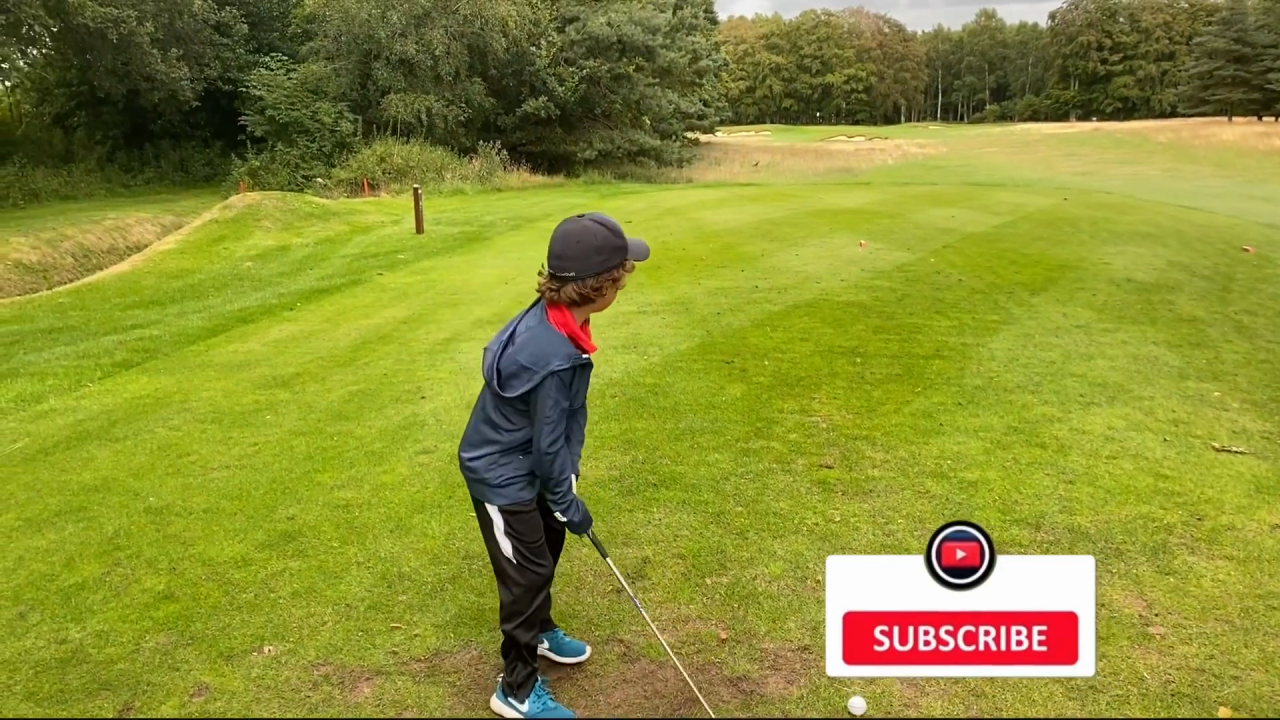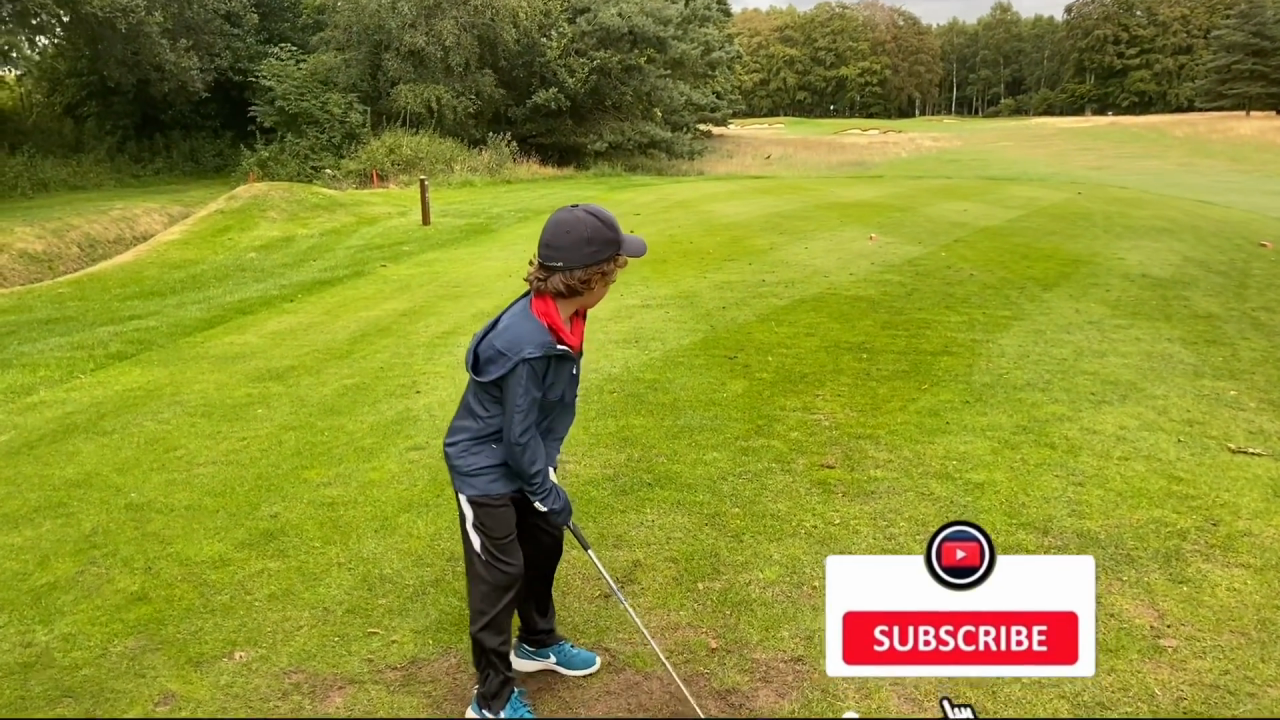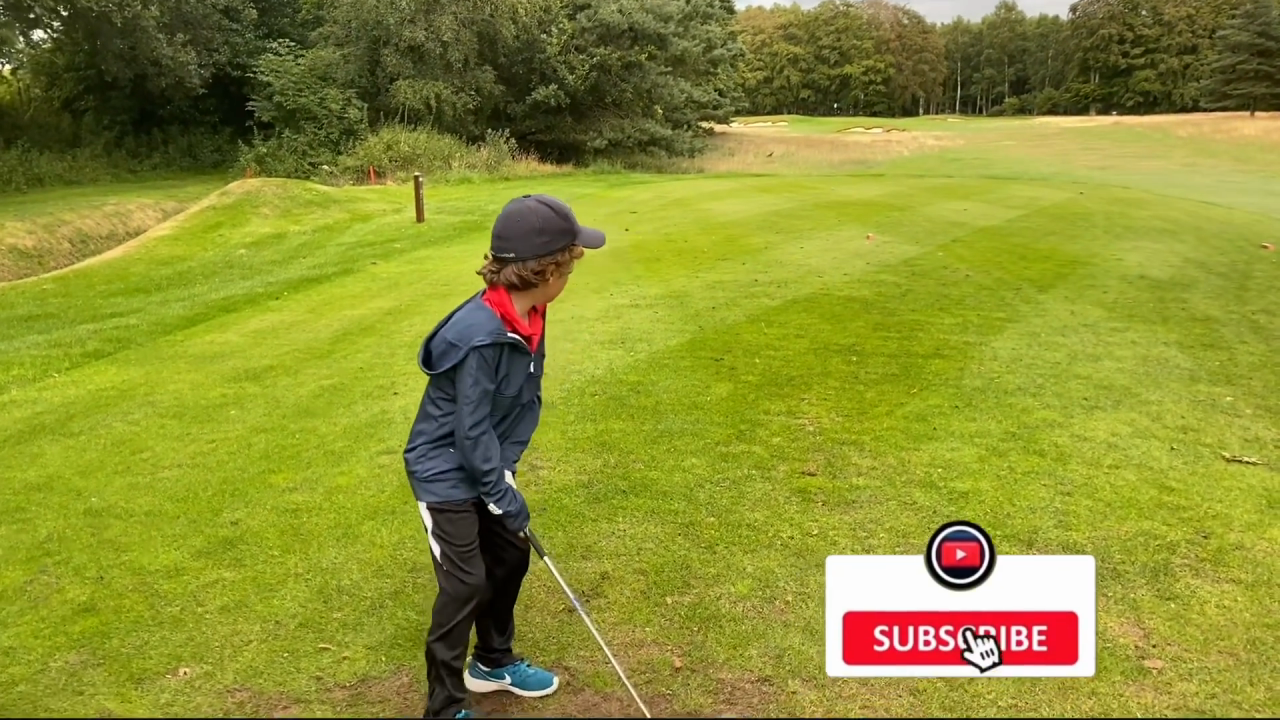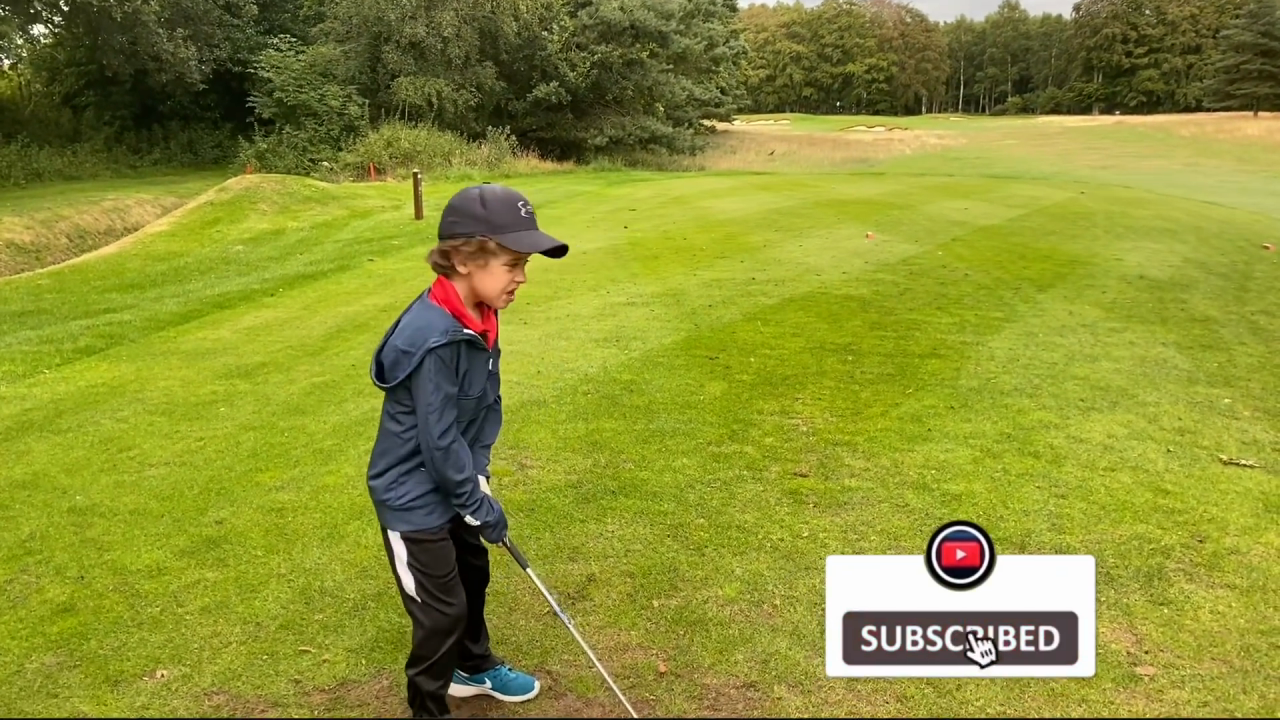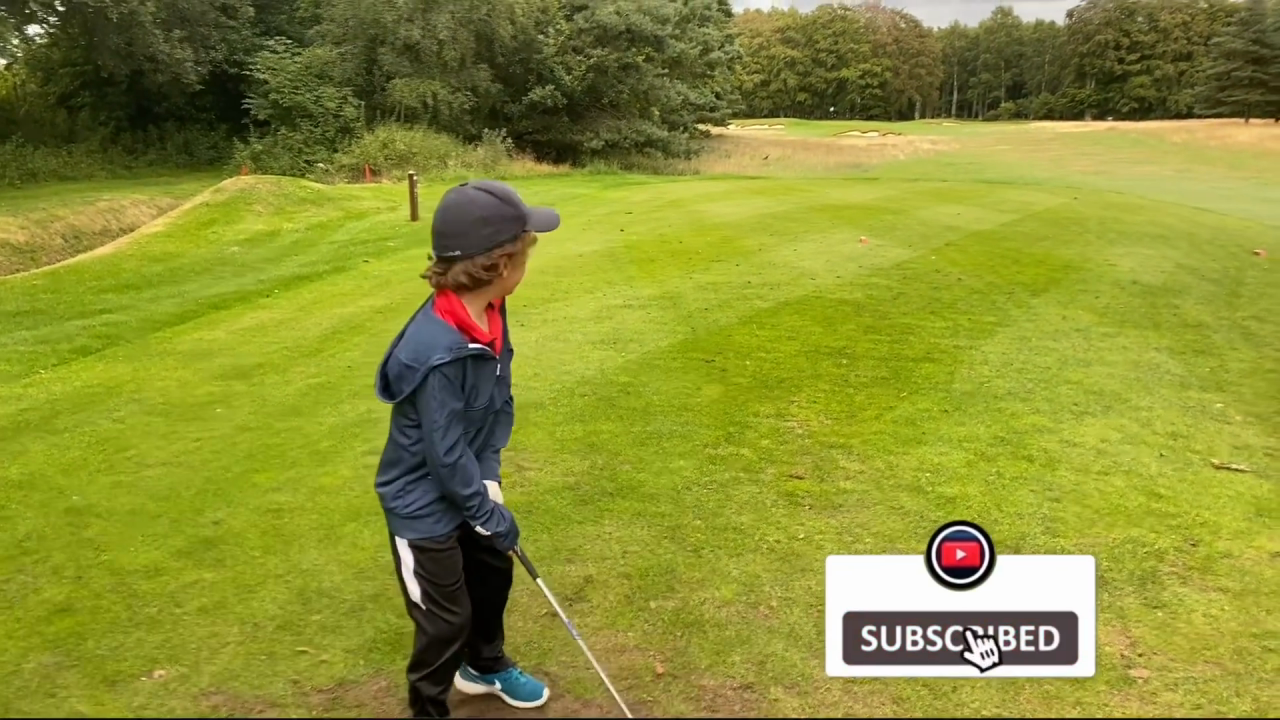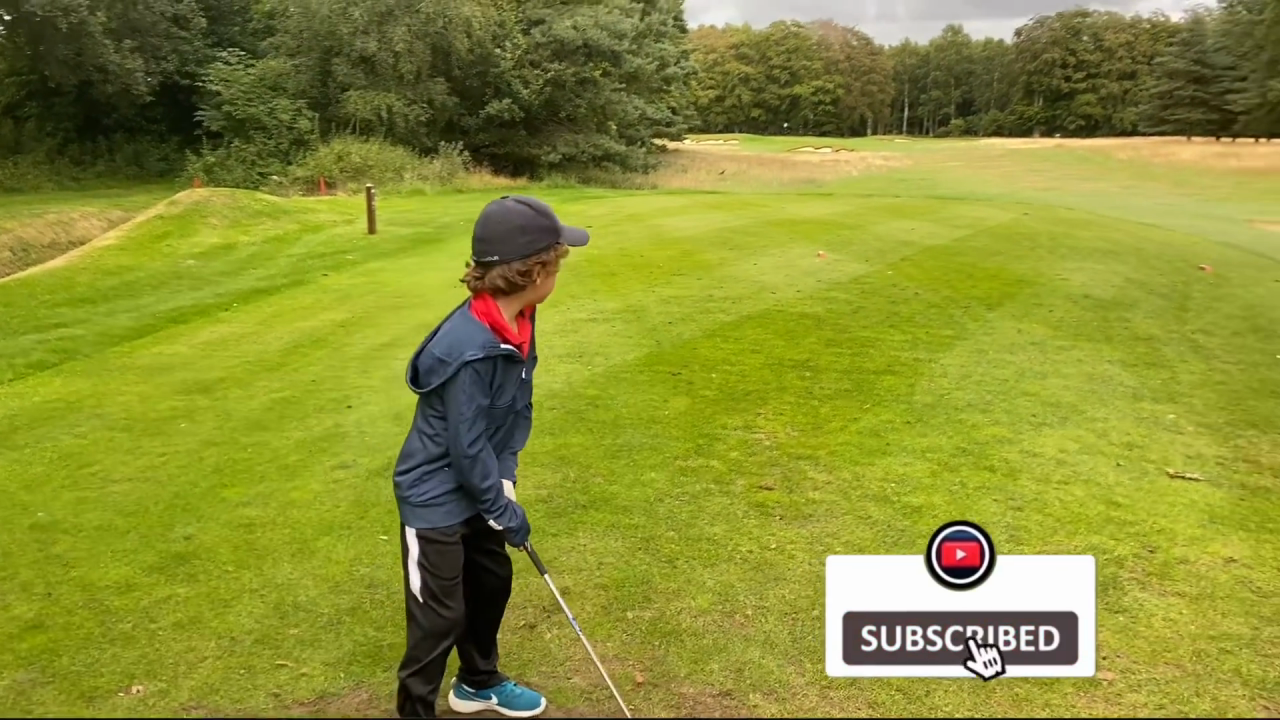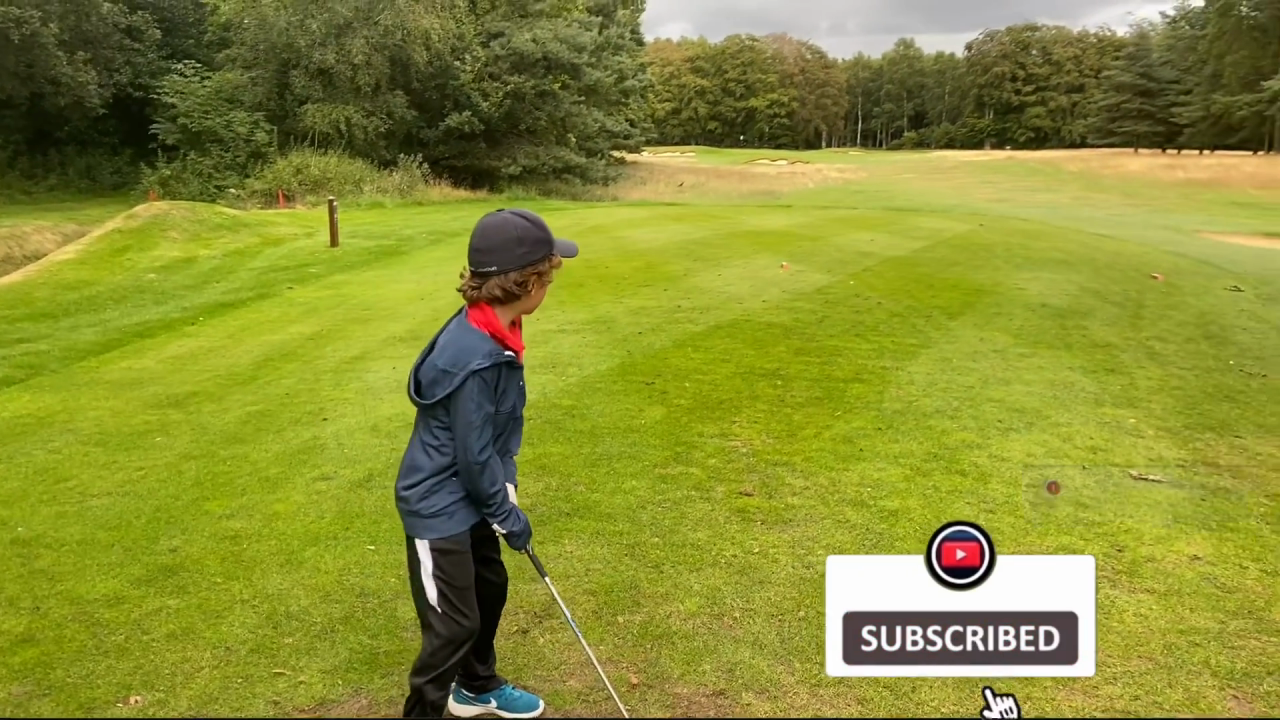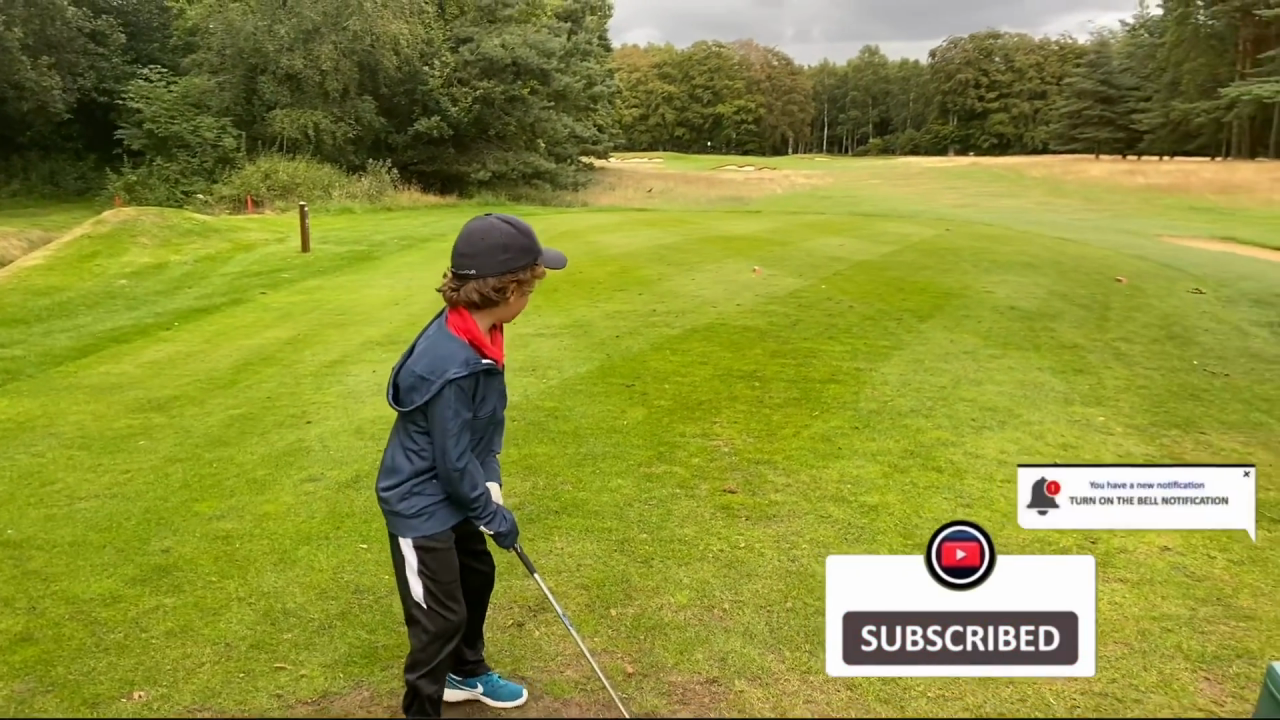
dt=0.4s
person 1, frame 1
left shoulder: (557, 318)
right shoulder: (551, 358)
left elbow: (571, 413)
right elbow: (547, 443)
left wrist: (571, 472)
right wrist: (567, 501)
left hip: (518, 463)
right hip: (501, 472)
left knee: (548, 543)
right knee: (529, 571)
left ankle: (537, 631)
person 1, frame 2
left shoulder: (565, 317)
right shoulder: (526, 345)
left elbow: (562, 400)
right elbow: (519, 433)
left wrist: (548, 467)
right wrist: (546, 491)
left hip: (521, 460)
right hip: (485, 466)
left knee: (544, 544)
right knee: (500, 573)
left ankle: (538, 642)
person 1, frame 3
left shoulder: (528, 316)
right shoulder: (478, 337)
left elbow: (526, 401)
right elbow: (471, 430)
left wrist: (507, 471)
right wrist: (503, 494)
left hip: (486, 467)
right hip: (447, 472)
left knee: (510, 559)
right knee: (464, 582)
left ankle: (494, 661)
person 1, frame 4
left shoulder: (479, 318)
right shoulder: (431, 339)
left elbow: (487, 406)
right elbow: (439, 440)
left wrist: (479, 479)
right wrist: (478, 504)
left hip: (453, 486)
right hip: (415, 496)
left knee: (472, 576)
right knee: (441, 609)
left ankle: (474, 667)
person 1, frame 5
left shoulder: (489, 315)
right shoulder: (435, 352)
left elbow: (499, 404)
right elbow: (444, 453)
left wrist: (490, 480)
right wrist: (488, 512)
left hip: (465, 487)
right hip: (424, 501)
left knee: (493, 576)
right knee: (445, 617)
left ankle: (485, 667)
person 1, frame 6
left shoulder: (518, 322)
right shoulder: (467, 350)
left elbow: (517, 409)
right elbow: (466, 447)
left wrist: (506, 479)
right wrist: (502, 509)
left hip: (475, 486)
right hip: (436, 496)
left knee: (493, 581)
right knee: (439, 615)
person 1, frame 7
left shoulder: (497, 332)
right shoulder: (471, 360)
left elbow: (505, 424)
right elbow: (474, 454)
left wrist: (507, 489)
right wrist: (507, 515)
left hip: (467, 498)
right hip: (439, 505)
left knee: (489, 588)
right knee: (454, 622)
person 1, frame 8
left shoulder: (479, 335)
right shoulder: (449, 367)
left elbow: (489, 421)
right elbow: (453, 461)
left wrist: (491, 484)
right wrist: (491, 514)
left hip: (452, 494)
right hip: (421, 505)
left knee: (476, 578)
right knee: (440, 616)
left ankle: (466, 672)
